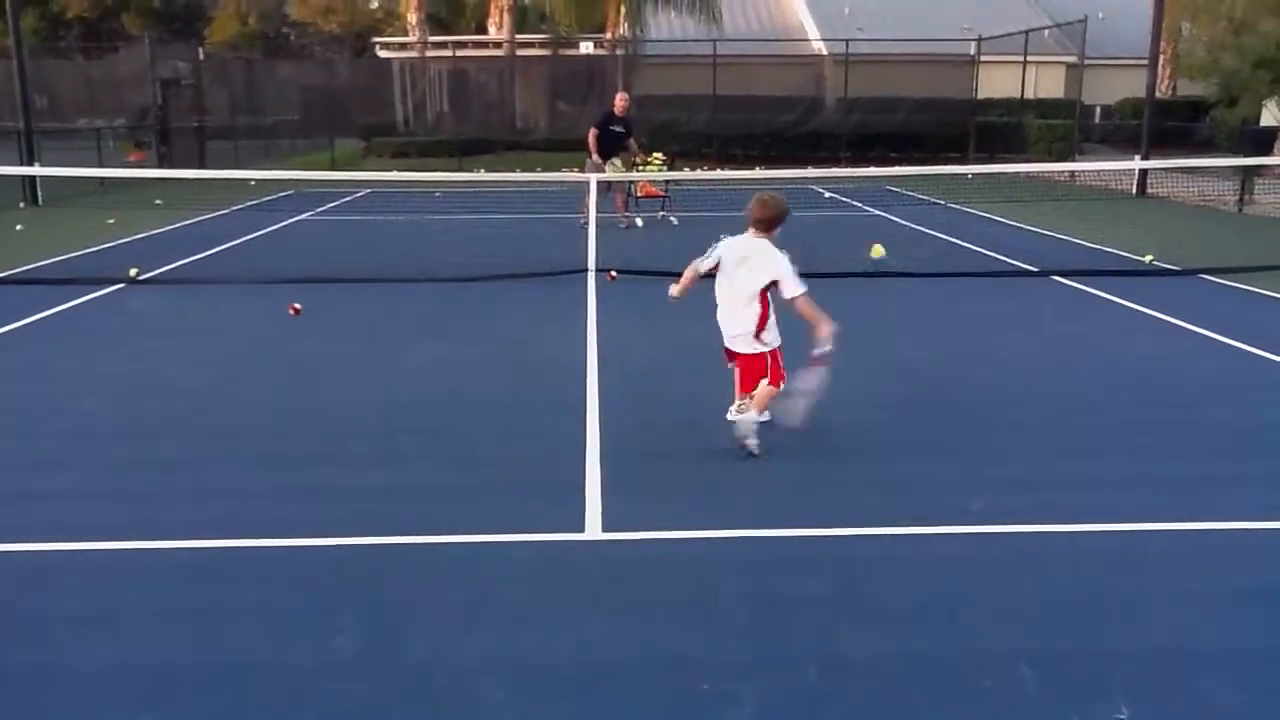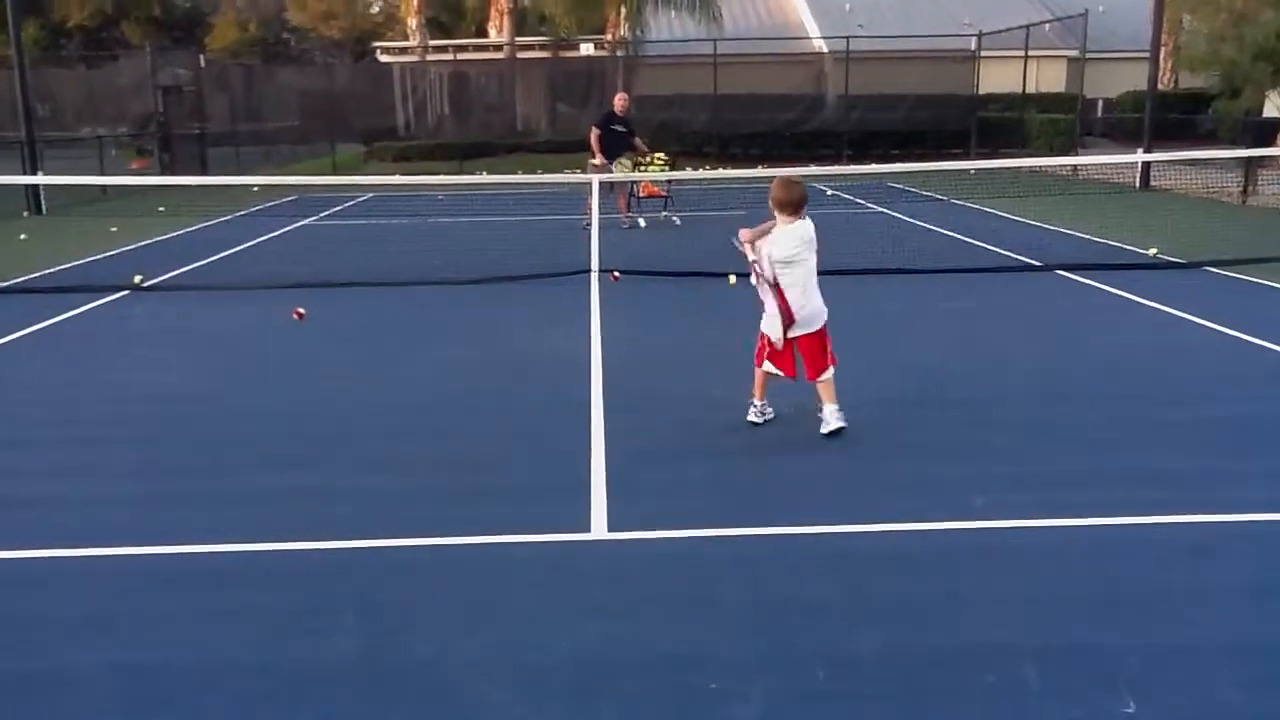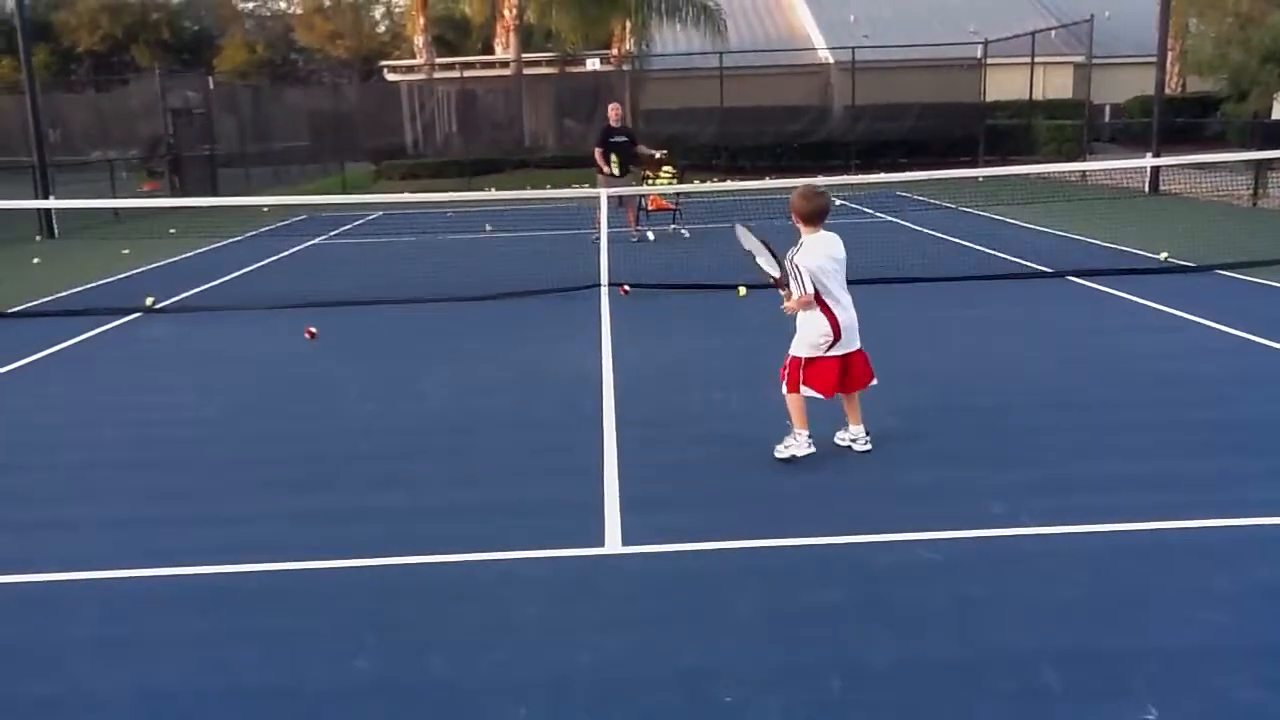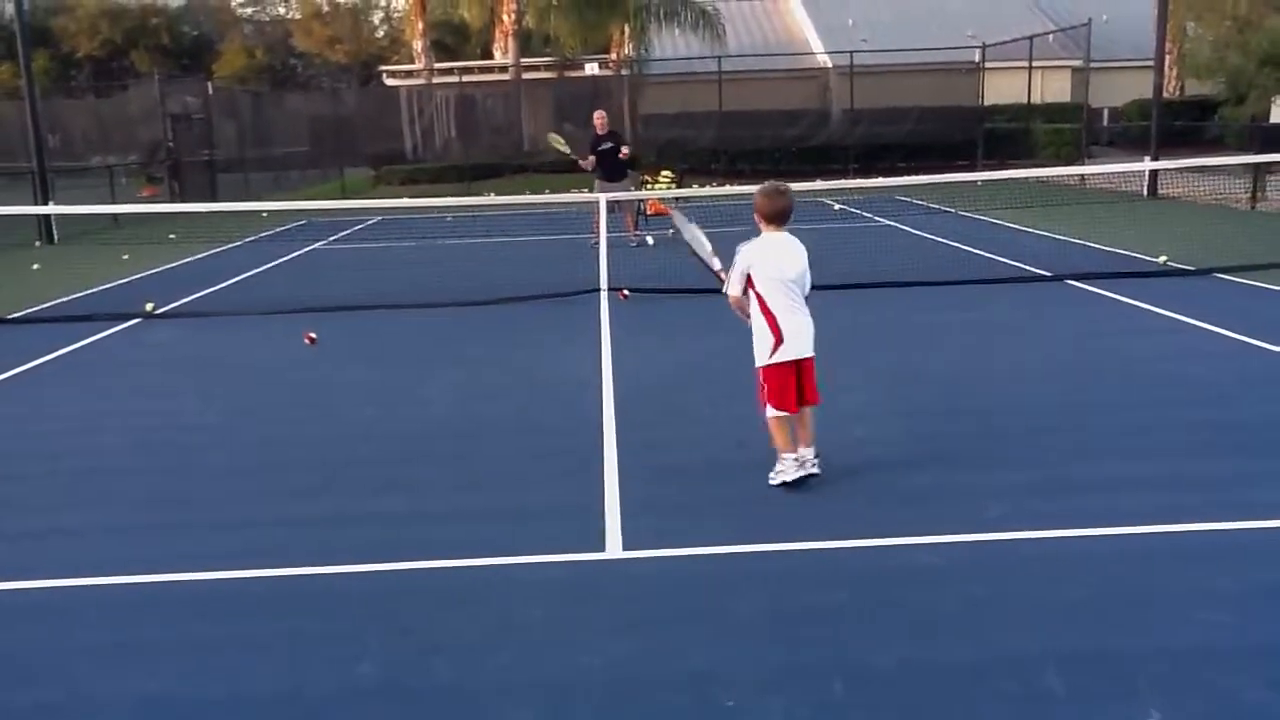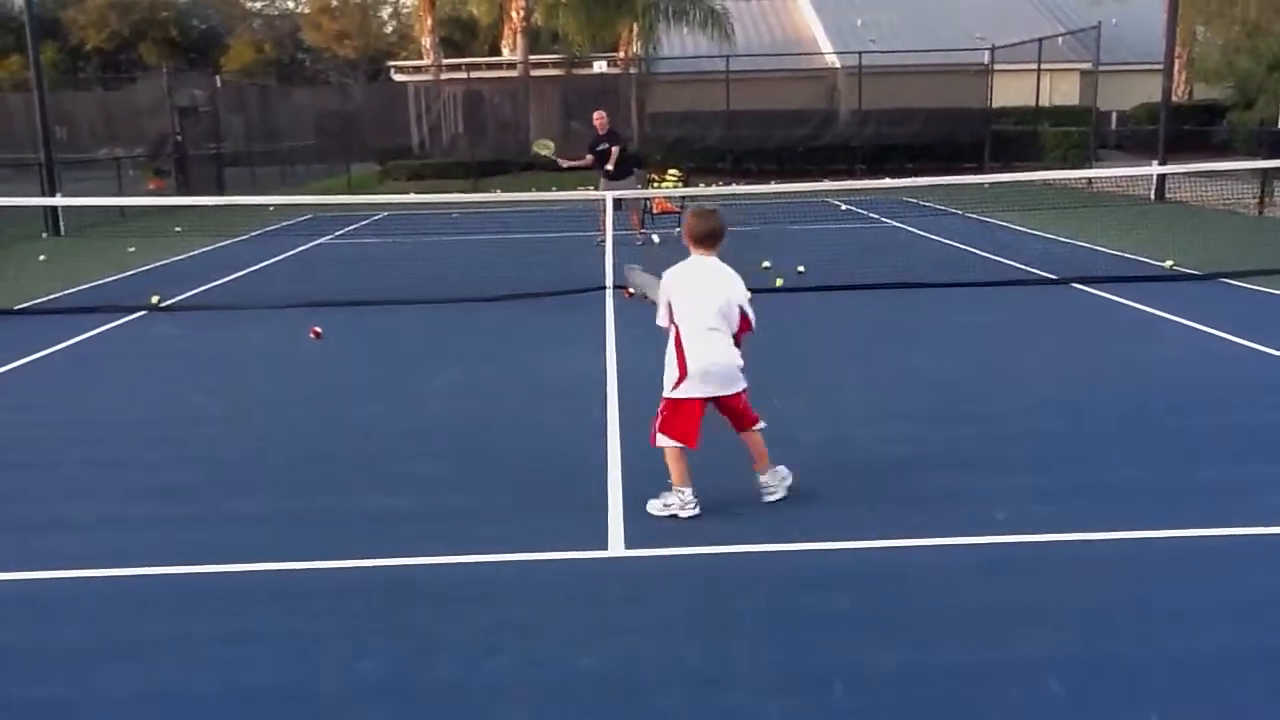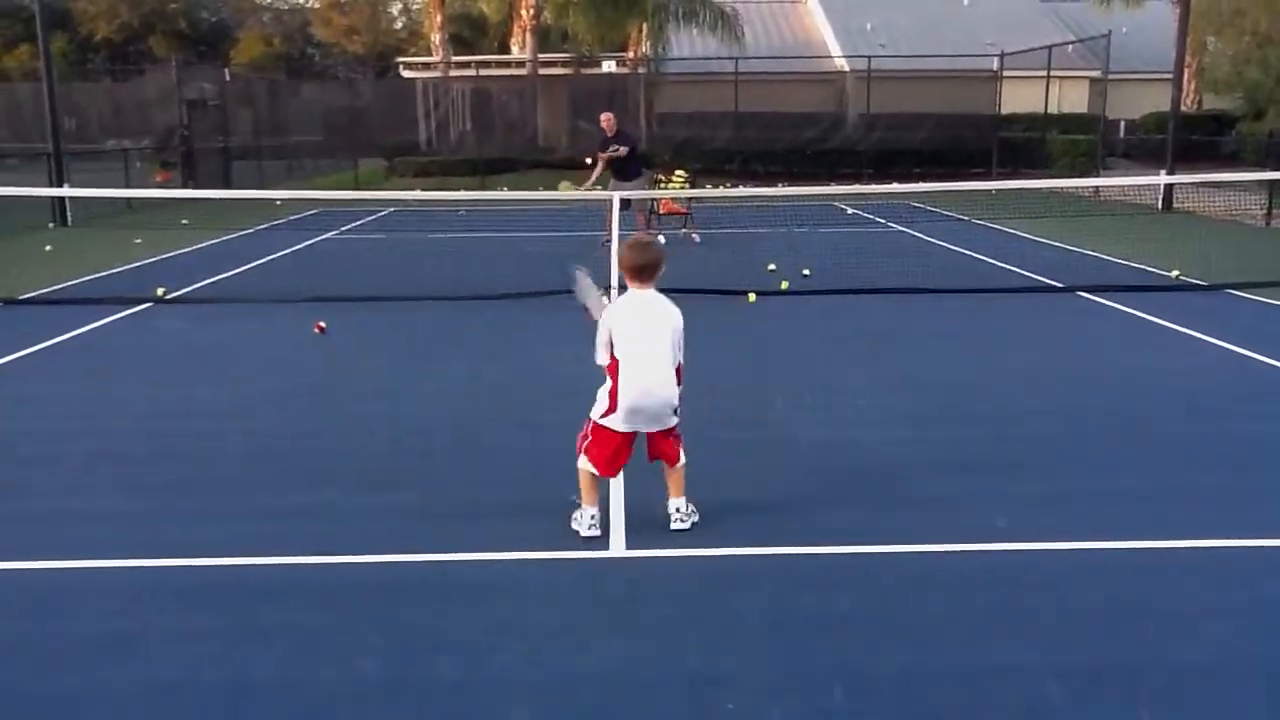
dt=0.4s
person 1, frame 1
left shoulder: (728, 244)
right shoulder: (777, 259)
left elbow: (696, 268)
right elbow: (797, 297)
left wrist: (680, 288)
right wrist: (821, 323)
left hip: (729, 326)
right hip: (755, 331)
left knee: (743, 364)
right knee: (773, 379)
left ankle: (741, 406)
right ankle: (750, 418)
person 1, frame 2
left shoulder: (768, 246)
right shoulder: (808, 227)
left elbow: (767, 282)
left wrist: (754, 243)
right wrist: (757, 233)
left hip: (780, 316)
right hip: (811, 312)
left knee: (766, 359)
right knee: (821, 365)
left ankle: (759, 406)
right ankle: (832, 413)
person 1, frame 3
left shoulder: (798, 256)
right shoulder: (835, 241)
left elbow: (805, 300)
left wrist: (791, 304)
right wrist: (797, 294)
left hip: (819, 330)
right hip: (847, 324)
left knee: (792, 380)
right knee: (846, 380)
left ankle: (801, 439)
right ankle: (857, 433)
person 1, frame 4
left shoulder: (749, 251)
right shoulder: (798, 247)
left elbow: (735, 298)
right elbow: (804, 290)
left wrist: (747, 312)
left hip: (773, 337)
right hip: (803, 332)
left knee: (775, 402)
right knee: (804, 398)
left ankle: (788, 461)
right ankle: (807, 456)
person 1, frame 5
left shoulder: (672, 277)
right shoulder: (733, 279)
left elbow: (668, 323)
right elbow: (744, 328)
left hip: (689, 369)
right hip: (727, 365)
left knee: (668, 430)
right knee: (746, 423)
left ankle: (683, 496)
right ankle: (770, 478)
person 1, frame 6
left shoulder: (614, 311)
right shoulder: (673, 312)
left elbow: (608, 363)
right elbow: (677, 362)
left hip: (623, 399)
right hip: (662, 399)
left knee: (590, 451)
right knee: (671, 452)
left ankle: (589, 516)
right ankle: (680, 509)
